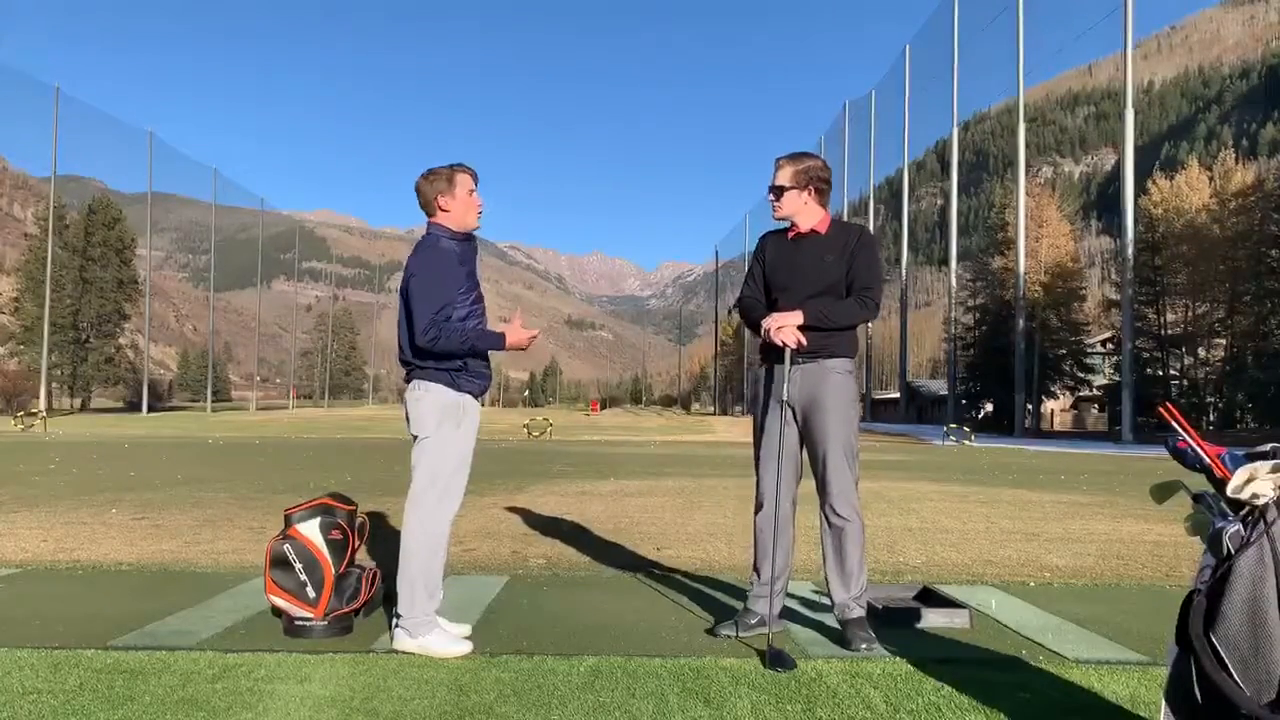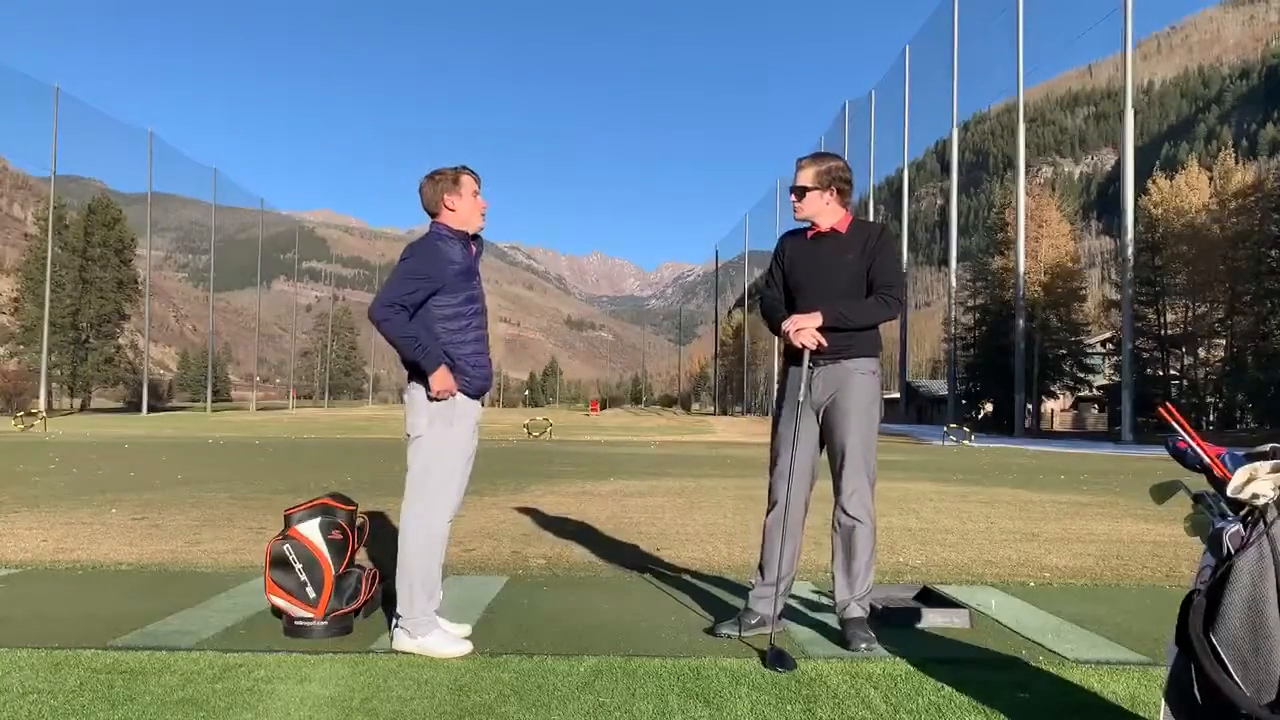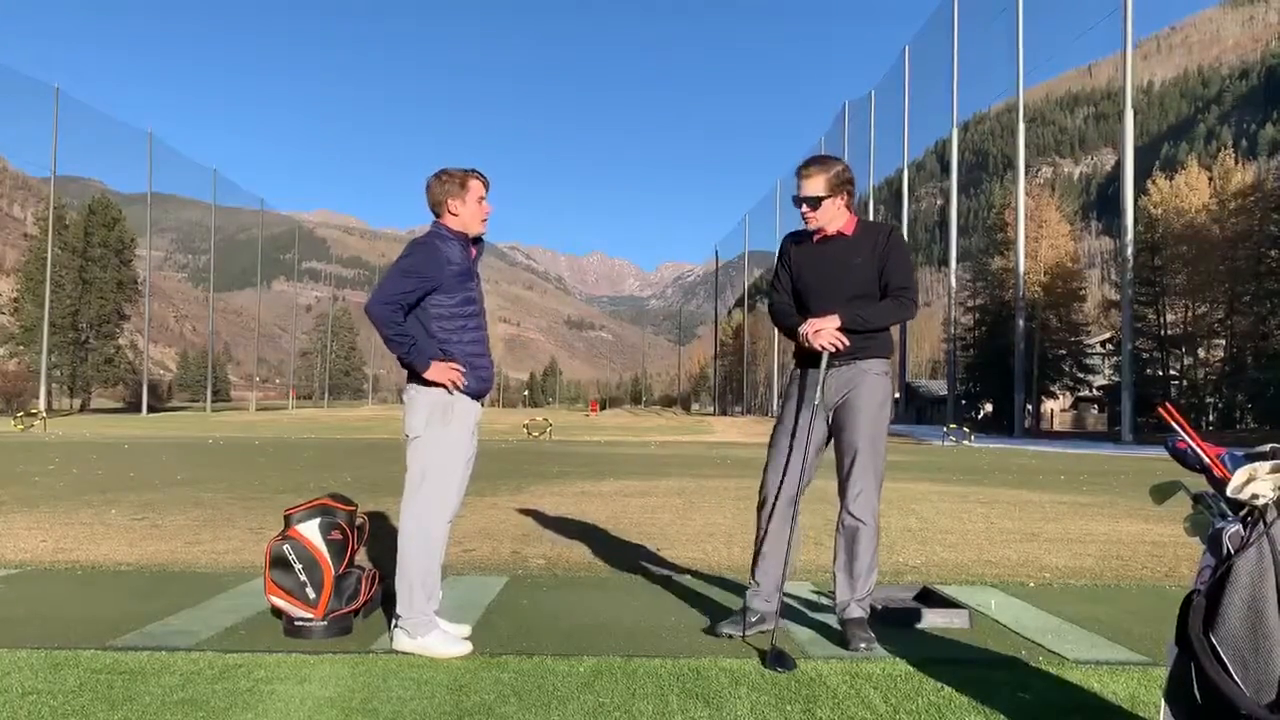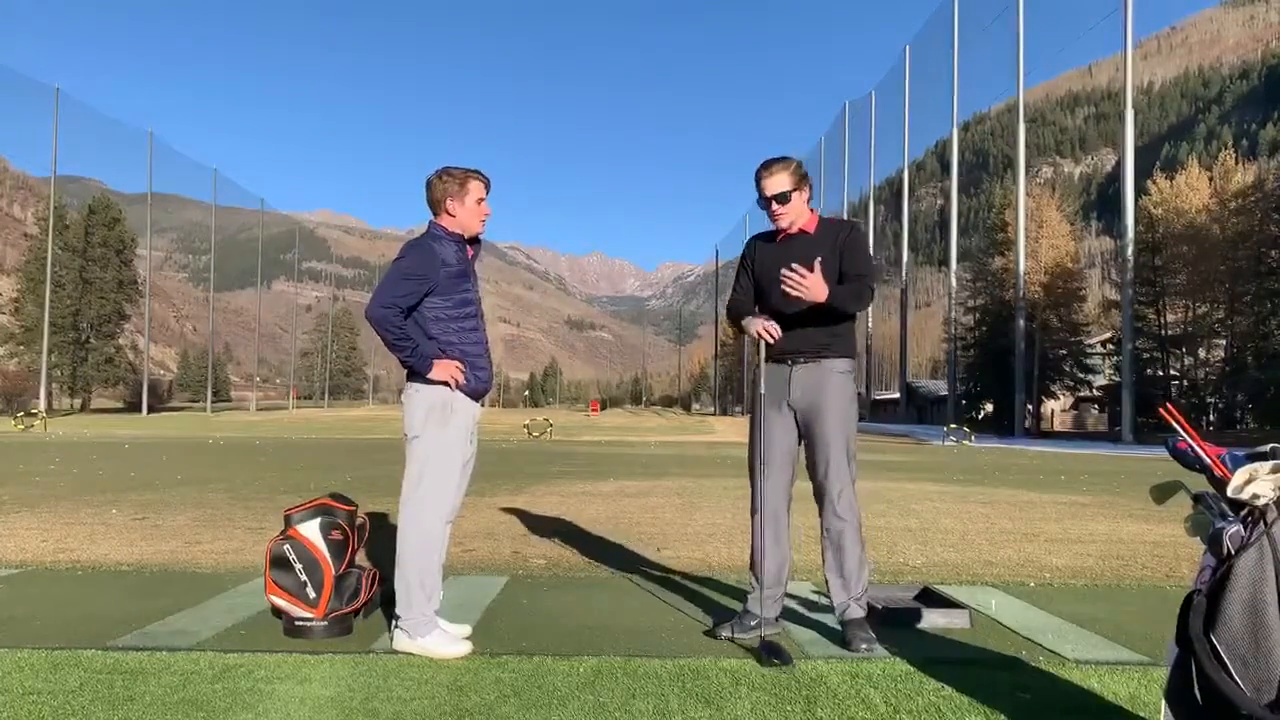
dt=0.7s
person 1, frame 1
left shoulder: (854, 239)
right shoulder: (769, 245)
left elbow: (866, 303)
right elbow: (748, 302)
left wrist: (799, 315)
right wrist: (769, 324)
left hip: (829, 372)
right hip: (774, 372)
left knee: (838, 494)
right knee: (771, 493)
left ankle: (852, 611)
right ankle: (763, 604)
person 1, frame 2
left shoulder: (874, 238)
right shoulder: (789, 244)
left elbow: (888, 302)
right elbow: (769, 300)
left wrist: (820, 317)
right wrist: (788, 325)
left hip: (852, 372)
right hip: (798, 374)
left knee: (853, 495)
right knee: (785, 492)
left ankle: (854, 611)
right ankle: (764, 604)
person 1, frame 3
left shoulder: (883, 239)
right shoulder: (793, 246)
left elbow: (904, 303)
right elbow: (779, 305)
left wrist: (838, 319)
right wrist: (805, 329)
left hip: (864, 374)
right hip: (808, 374)
left knee: (858, 497)
right knee: (777, 489)
left ankle: (854, 611)
right ankle: (762, 603)
person 1, frame 4
left shoulder: (843, 234)
right shoulder: (757, 247)
left elbow: (862, 293)
right elbow: (737, 302)
left wrist: (824, 294)
right wrist: (749, 319)
left hip: (828, 371)
right hip: (774, 373)
left knee: (836, 492)
right knee: (767, 493)
left ankle: (852, 610)
right ankle: (763, 606)
person 2, frame 1
left shoulder: (455, 251)
right shoulder: (434, 255)
right elbow: (431, 334)
left wrist: (498, 335)
right wrist: (501, 340)
left hip: (455, 394)
right hip: (443, 395)
left knee: (438, 506)
right knee: (431, 506)
left ankle: (421, 614)
right ankle: (414, 626)
person 2, frame 2
left shoulder: (464, 252)
right shoulder: (431, 252)
right elbow: (385, 310)
left wrist: (465, 368)
right wrist: (432, 366)
left hip: (462, 398)
right hip: (441, 398)
left knee: (441, 509)
right knee: (428, 509)
left ankle: (423, 614)
right ankle: (413, 625)
person 2, frame 3
left shoulder: (464, 254)
right shoulder: (429, 252)
right elbow: (381, 307)
right wrist: (423, 363)
left hip: (463, 400)
right hip: (440, 399)
left knee: (441, 510)
right knee: (427, 509)
left ankle: (423, 614)
right ankle: (413, 626)
person 2, frame 4
left shoulder: (461, 253)
right shoulder: (426, 253)
right elbow: (381, 311)
right wrist: (426, 363)
left hip: (463, 400)
right hip: (439, 399)
left knee: (442, 510)
right knee: (426, 509)
left ankle: (424, 614)
right ankle: (413, 626)
